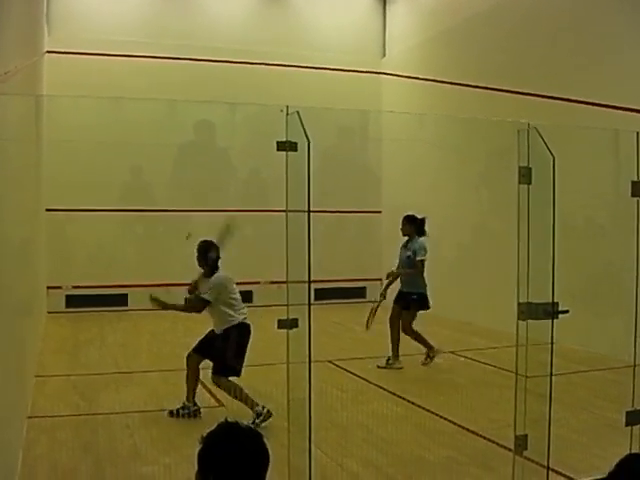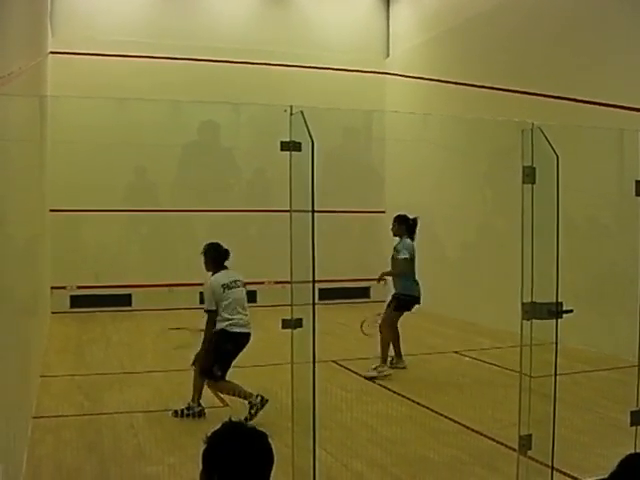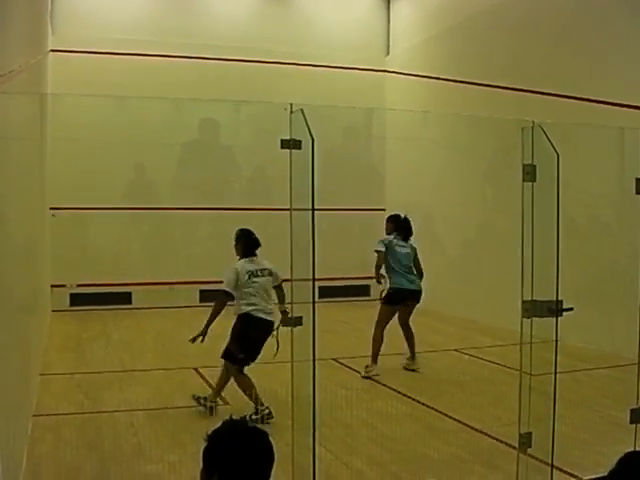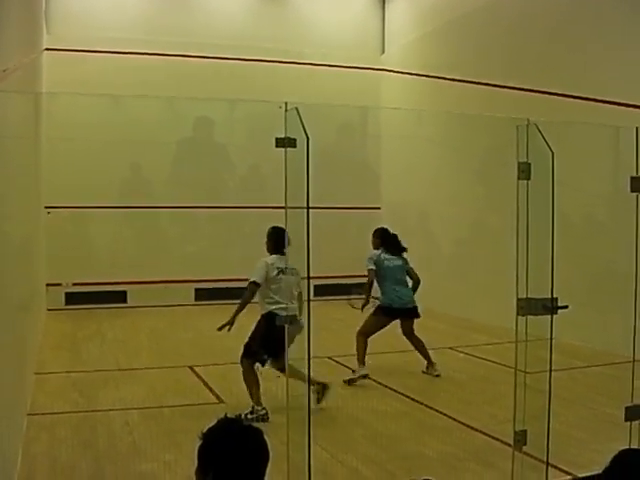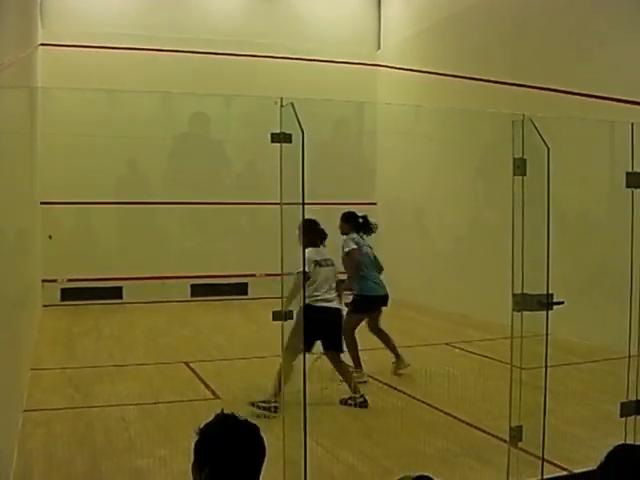
dt=0.2s
person 1, frame 1
left shoulder: (219, 279)
right shoulder: (206, 276)
left elbow: (198, 308)
right elbow: (192, 302)
left wrist: (167, 306)
right wrist: (193, 291)
left hip: (236, 329)
right hip: (222, 329)
left knee: (219, 378)
right knee: (192, 359)
left ankle: (259, 411)
right ankle: (190, 405)
person 1, frame 2
left shoulder: (212, 283)
right shoulder: (236, 278)
left elbow: (212, 319)
left wrist: (204, 348)
left hip: (228, 334)
right hip: (243, 332)
left knee: (212, 381)
right knee: (200, 364)
left ankle: (254, 399)
right ankle: (195, 406)
person 1, frame 3
left shoulder: (238, 268)
right shoulder: (268, 266)
left elbow: (222, 300)
right elbow: (279, 289)
left wrist: (206, 327)
right wrist: (282, 307)
left hip: (249, 320)
right hip: (267, 322)
left knee: (234, 365)
right knee: (231, 360)
left ankle: (262, 409)
right ankle: (211, 400)
person 1, frame 4
left shoulder: (267, 263)
right shoulder: (293, 265)
left elbow: (251, 292)
right elbow: (299, 296)
left wrist: (234, 317)
right wrist: (298, 319)
left hip: (272, 319)
right hip: (290, 320)
left knee: (247, 362)
right knee: (278, 364)
left ankle: (258, 409)
right ankle: (316, 384)
person 1, frame 5
left shoulder: (306, 254)
right shoulder: (328, 258)
left elbow: (302, 280)
left wrist: (288, 303)
left hip: (313, 310)
right hip: (333, 311)
left knee: (289, 355)
right knee: (334, 356)
left ankle: (274, 400)
right ankle: (357, 396)
person 2, frame 1
left shoulder: (419, 245)
right shoulder: (405, 245)
left elbow: (418, 272)
right elbow: (400, 270)
left wrist: (396, 273)
right wrist: (386, 287)
left hip: (415, 292)
right hip: (404, 291)
left knee: (407, 328)
right knee: (393, 323)
left ankle: (431, 349)
right ankle: (395, 359)
person 2, frame 2
left shoulder: (402, 245)
right shoulder: (409, 245)
left elbow: (401, 271)
left wrist: (385, 274)
left hip: (405, 293)
right hip: (412, 293)
left knee: (384, 326)
right knee: (391, 324)
left ankle: (383, 366)
right ankle: (398, 359)
person 2, frame 3
left shoulder: (385, 241)
right shoulder: (410, 246)
left elbow: (378, 263)
right elbow: (420, 272)
left wrist: (378, 276)
left hip: (398, 289)
right hip: (414, 289)
left knee: (379, 327)
right knee: (404, 323)
left ankle: (373, 366)
right ankle: (412, 360)
person 2, frame 4
left shoulder: (375, 257)
right shoulder: (401, 258)
left elbow: (370, 281)
right elbow: (417, 280)
left wrist: (366, 299)
left hip: (390, 305)
right hip: (409, 305)
left knee: (362, 334)
right knee: (410, 335)
left ankle: (360, 369)
right ankle: (431, 366)
person 2, frame 5
left shoulder: (348, 240)
right shoulder: (362, 241)
left elbow: (354, 261)
right elbow: (379, 268)
left wrist: (348, 282)
left hip: (366, 294)
right hip: (378, 293)
left knee: (347, 330)
right knee: (375, 328)
left ankle: (359, 372)
right ankle: (399, 360)
